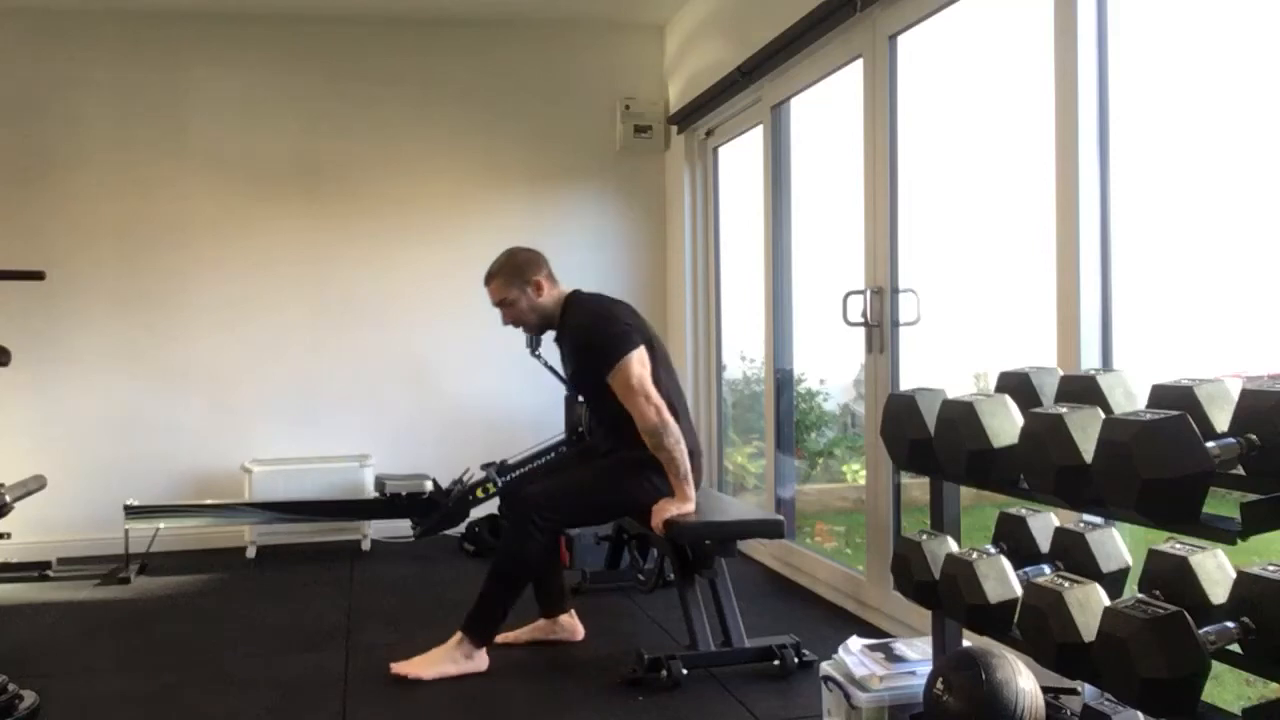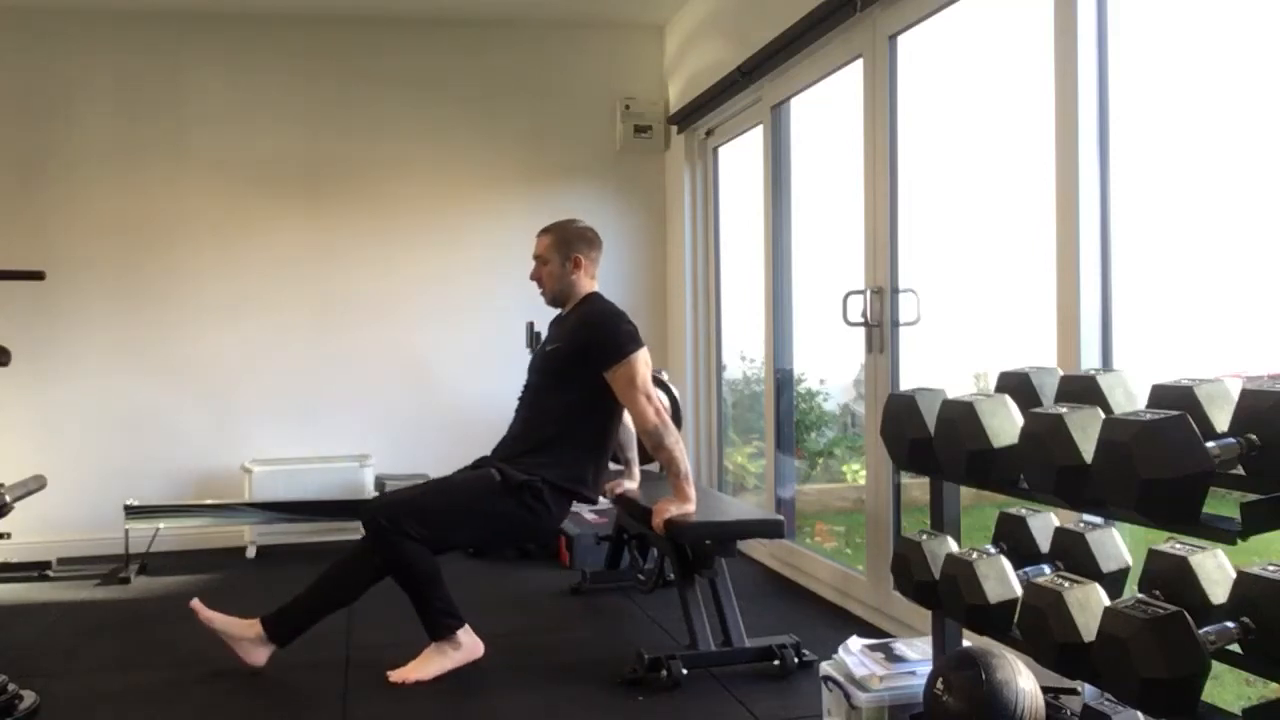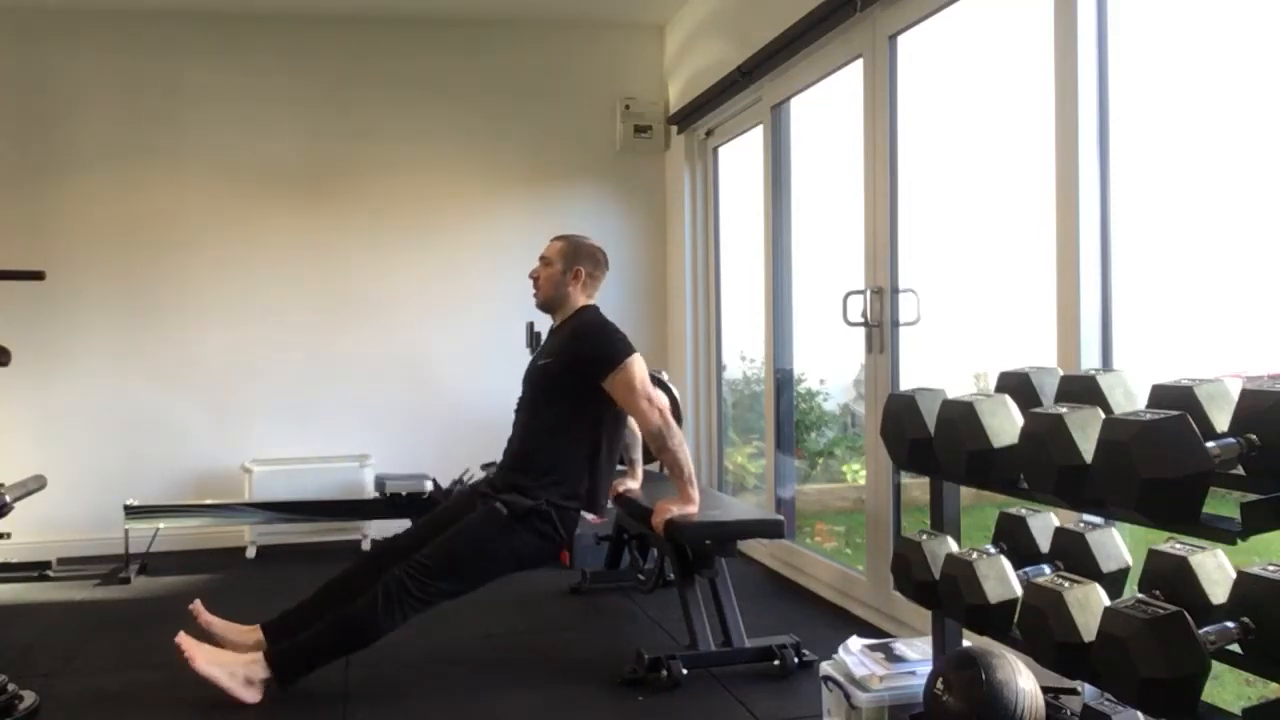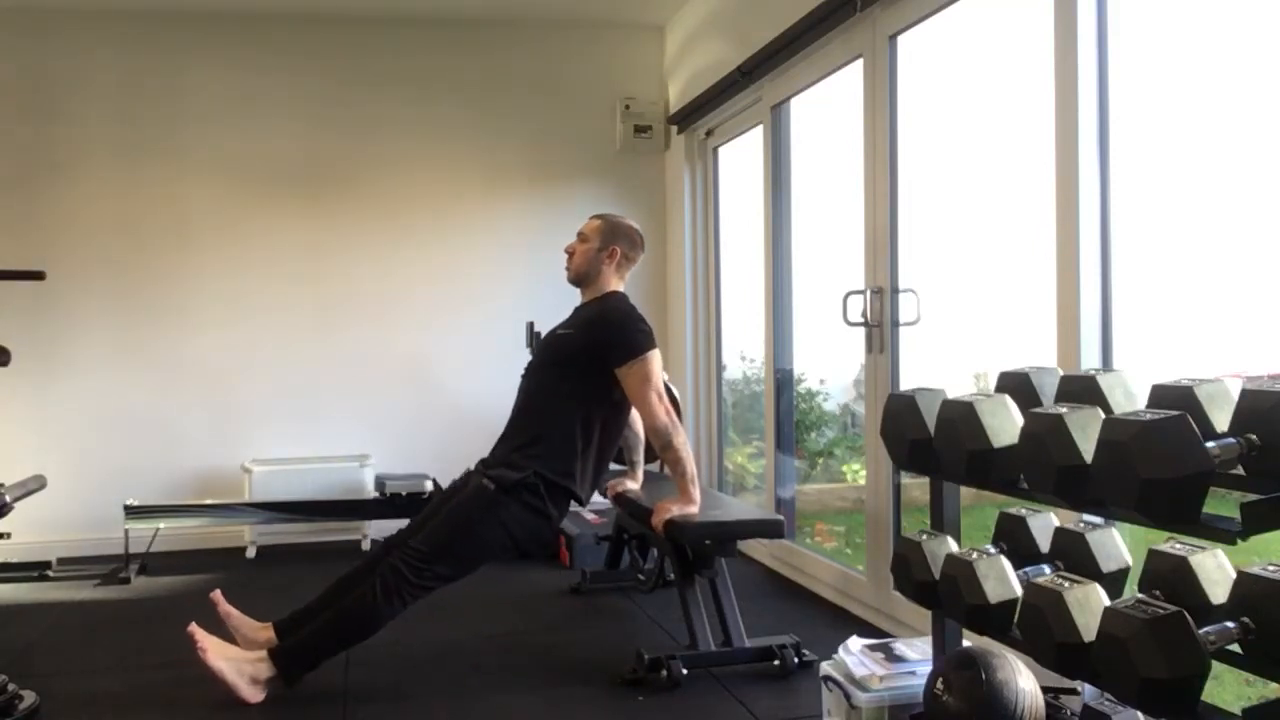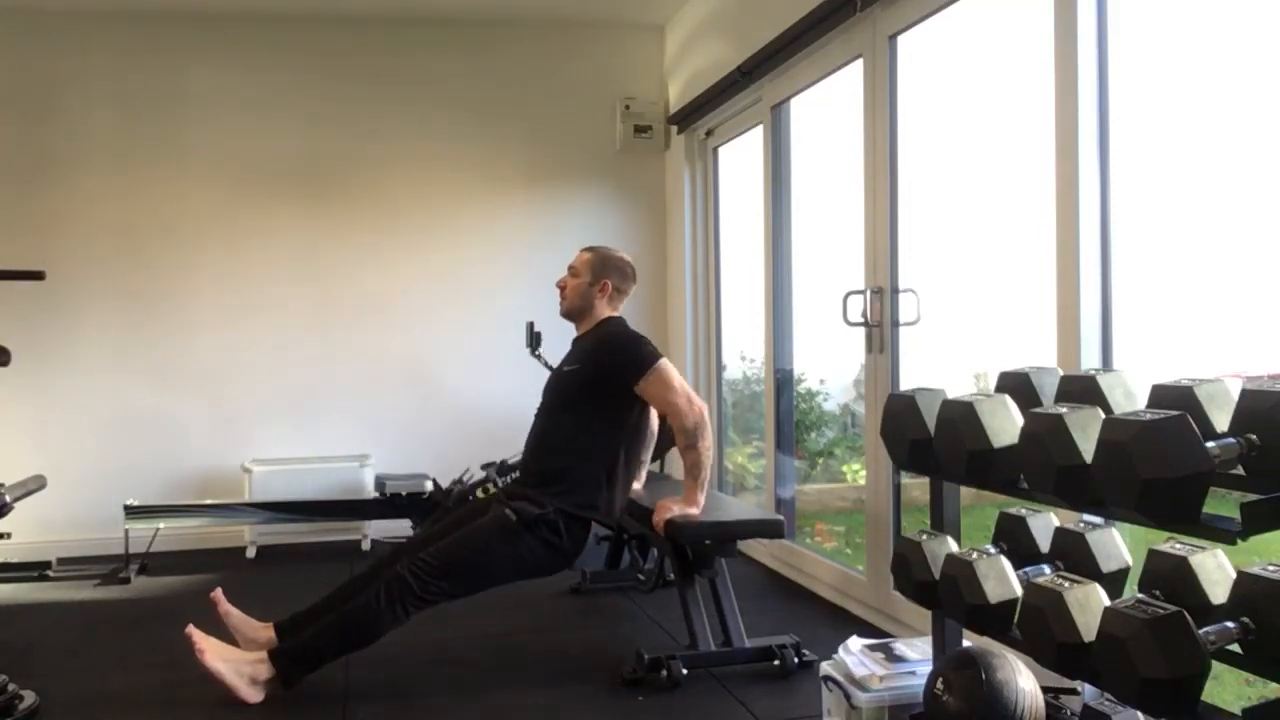
dt=1s
person 1, frame 1
left shoulder: (597, 323)
right shoulder: (572, 324)
left elbow: (649, 408)
left wrist: (683, 494)
left hip: (655, 467)
right hip: (622, 452)
left knee: (530, 508)
right knee: (518, 495)
left ankle: (470, 647)
right ankle: (558, 618)
person 1, frame 2
left shoulder: (603, 324)
right shoulder: (567, 323)
left elbow: (647, 409)
right elbow: (614, 406)
left wrist: (683, 496)
right wrist: (629, 475)
left hip: (530, 493)
right hip: (508, 475)
left knee: (386, 517)
right knee: (387, 530)
left ankle: (453, 640)
right ankle: (267, 634)
person 1, frame 3
left shoulder: (592, 335)
right shoulder: (567, 334)
left elbow: (651, 411)
right elbow: (624, 410)
left wrist: (686, 497)
right wrist: (631, 475)
left hip: (538, 513)
right hip: (507, 492)
left knee: (408, 584)
right knee: (392, 555)
left ankle: (263, 669)
right ankle: (264, 637)
person 1, frame 4
left shoulder: (617, 320)
right shoulder: (593, 318)
left elbow: (655, 409)
right elbow: (625, 405)
left wrist: (687, 497)
right wrist: (633, 475)
left hip: (528, 489)
right hip: (506, 473)
left knee: (407, 572)
right knee: (397, 551)
left ankle: (268, 668)
right ankle: (276, 635)
person 1, frame 5
left shoulder: (618, 345)
right shoulder: (593, 345)
left elbow: (689, 411)
right elbow: (641, 410)
left wrist: (691, 499)
right wrist: (630, 480)
left hip: (548, 521)
right hip: (525, 502)
left knee: (413, 580)
right knee: (407, 556)
left ankle: (269, 670)
right ankle: (276, 636)
